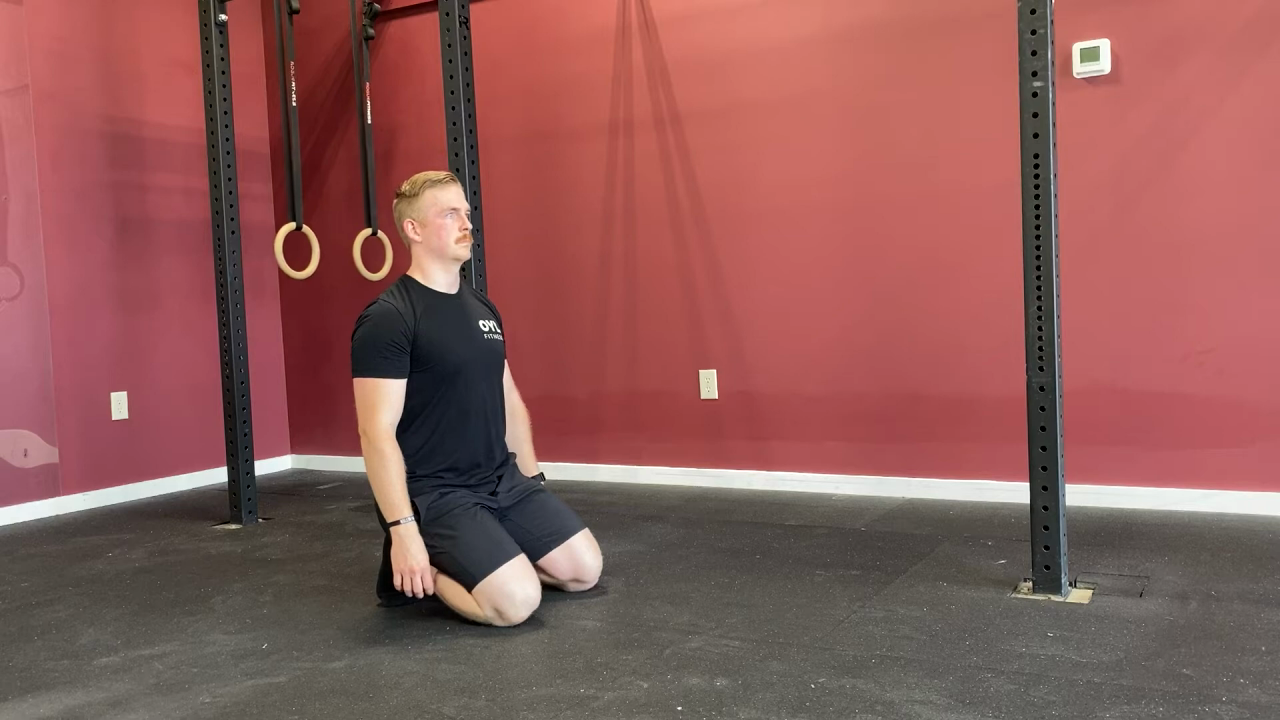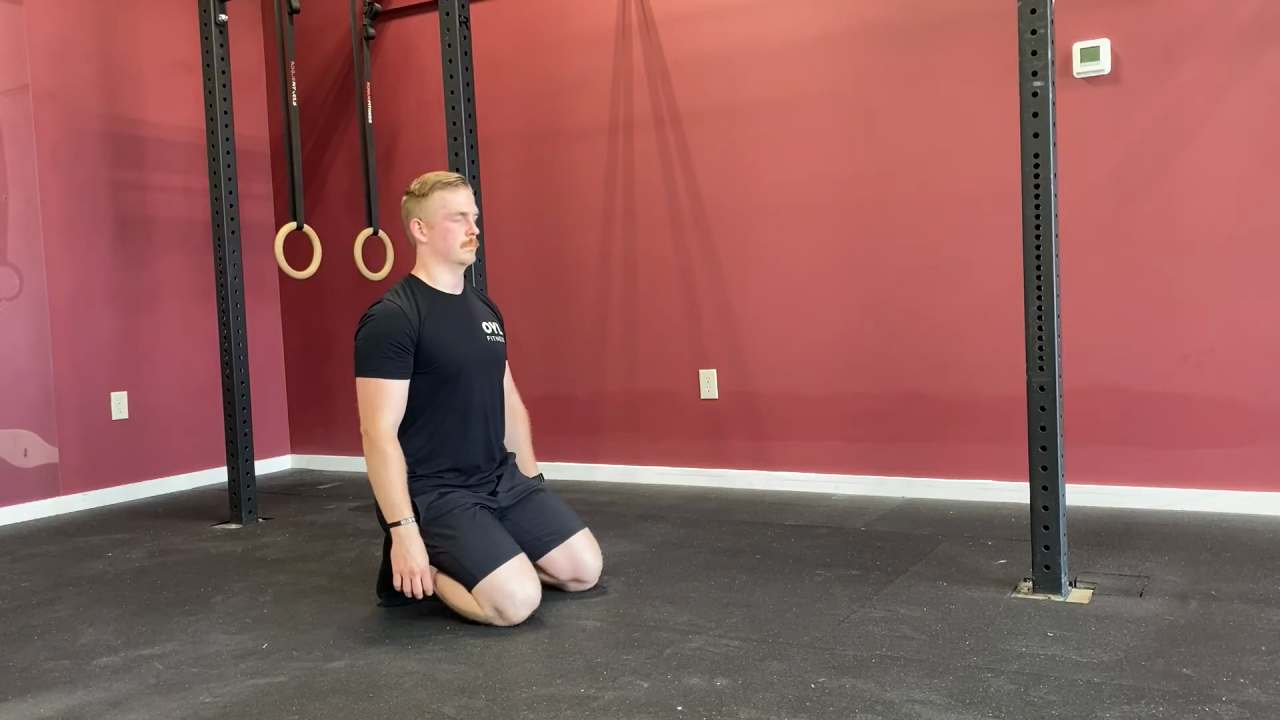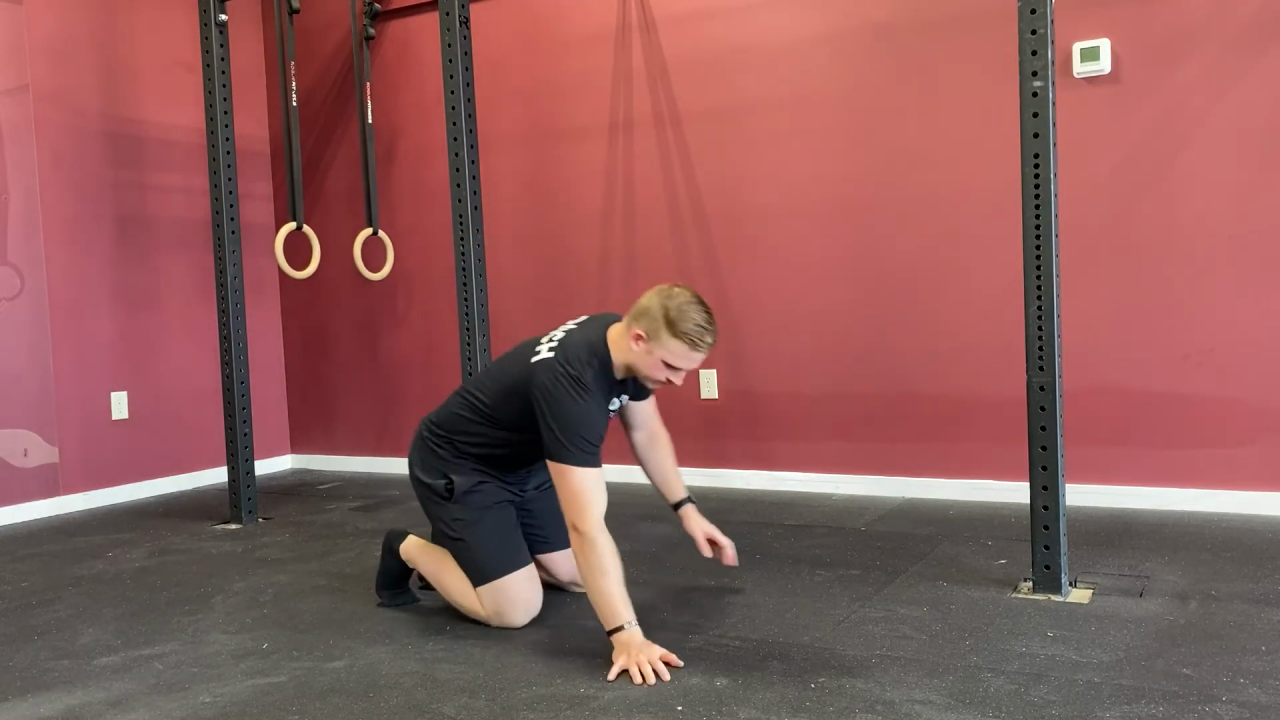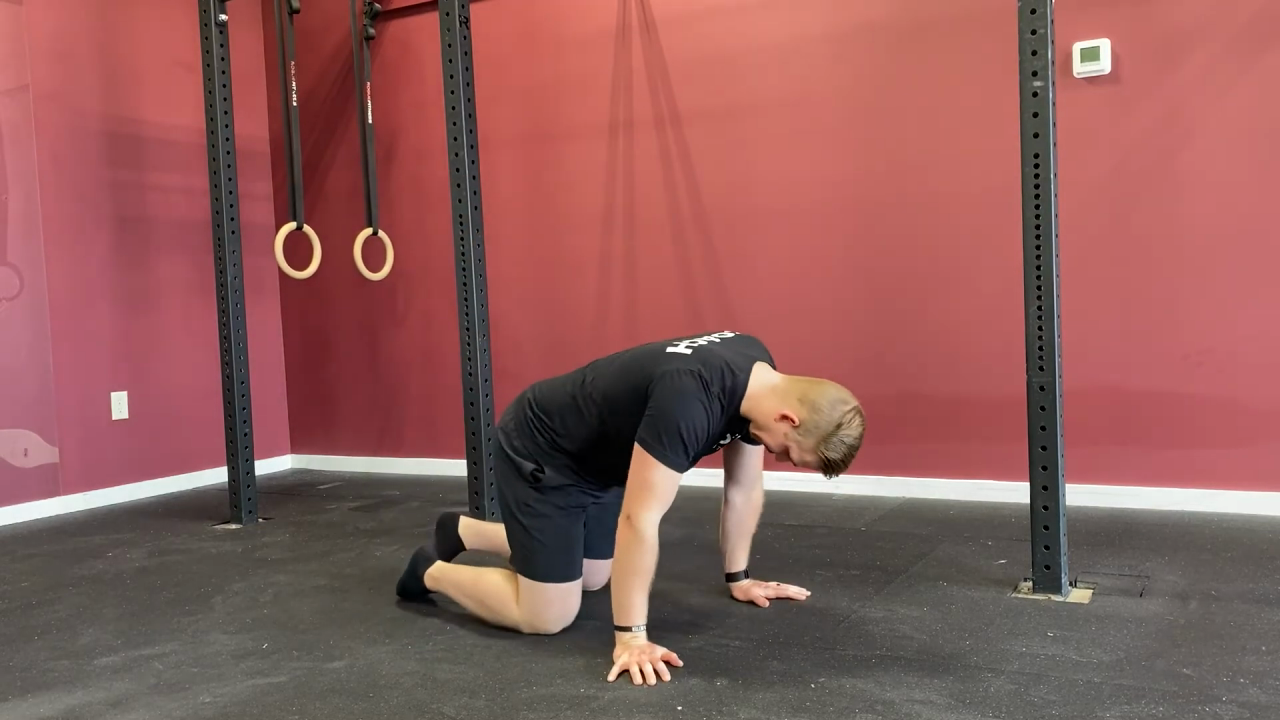
dt=1s
person 1, frame 1
left shoulder: (482, 307)
right shoulder: (388, 318)
right elbow: (377, 432)
left wrist: (534, 480)
right wrist: (403, 530)
left hip: (504, 479)
right hip: (433, 492)
left knee: (584, 569)
right knee: (516, 601)
left ankle: (462, 558)
right ankle: (416, 568)
person 1, frame 2
left shoulder: (483, 306)
right shoulder: (392, 318)
right elbow: (378, 433)
left wrist: (533, 482)
right wrist: (403, 531)
left hip: (500, 477)
right hip: (433, 491)
left knee: (584, 569)
right knee: (516, 601)
left ankle: (454, 556)
right ankle: (416, 565)
person 1, frame 3
left shoulder: (629, 350)
right shoulder: (570, 383)
left elbow: (647, 432)
right elbow: (586, 524)
left wrist: (687, 509)
right wrist: (625, 633)
left hip: (521, 460)
right hip: (457, 467)
left knee: (580, 578)
right knee: (515, 609)
left ankle: (452, 533)
right ankle: (413, 552)
person 1, frame 4
left shoulder: (759, 379)
right shoulder: (689, 399)
left elbow: (744, 489)
right elbow: (638, 520)
left wrist: (738, 578)
right wrist: (631, 637)
left hip: (595, 454)
right hip: (539, 452)
left knee: (591, 577)
right knee: (549, 616)
left ankle: (461, 531)
right ankle: (431, 573)
